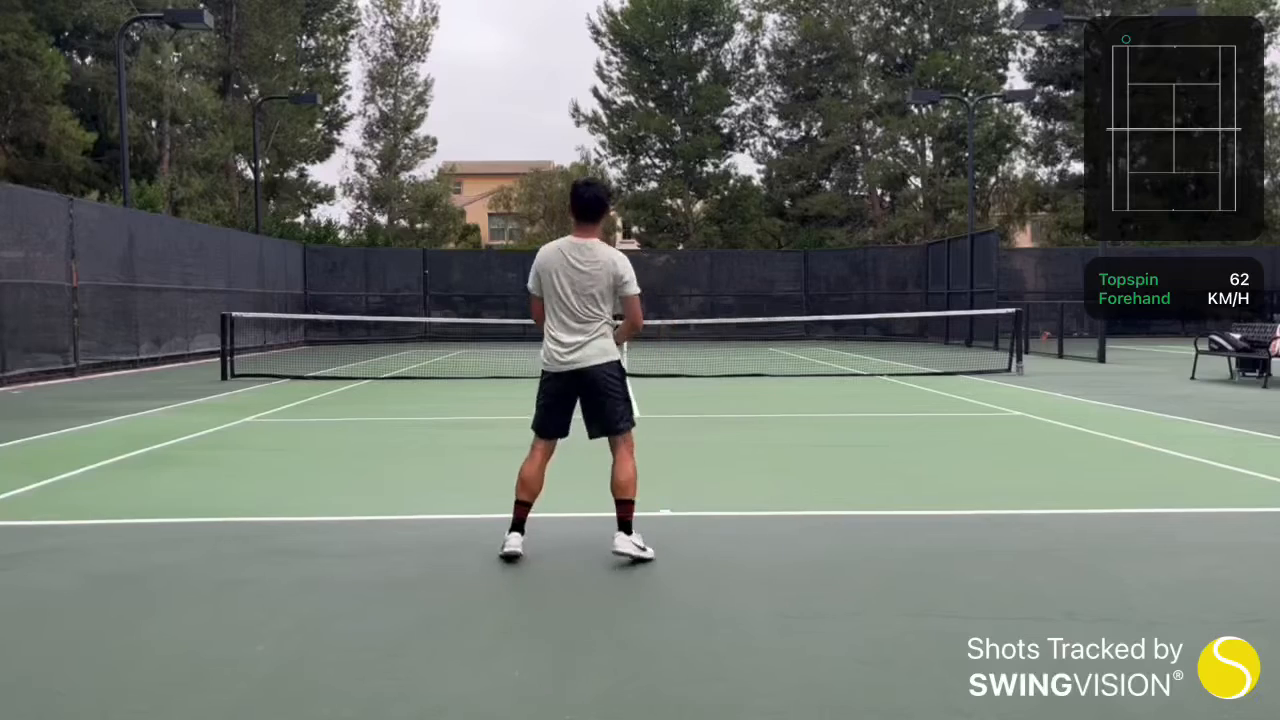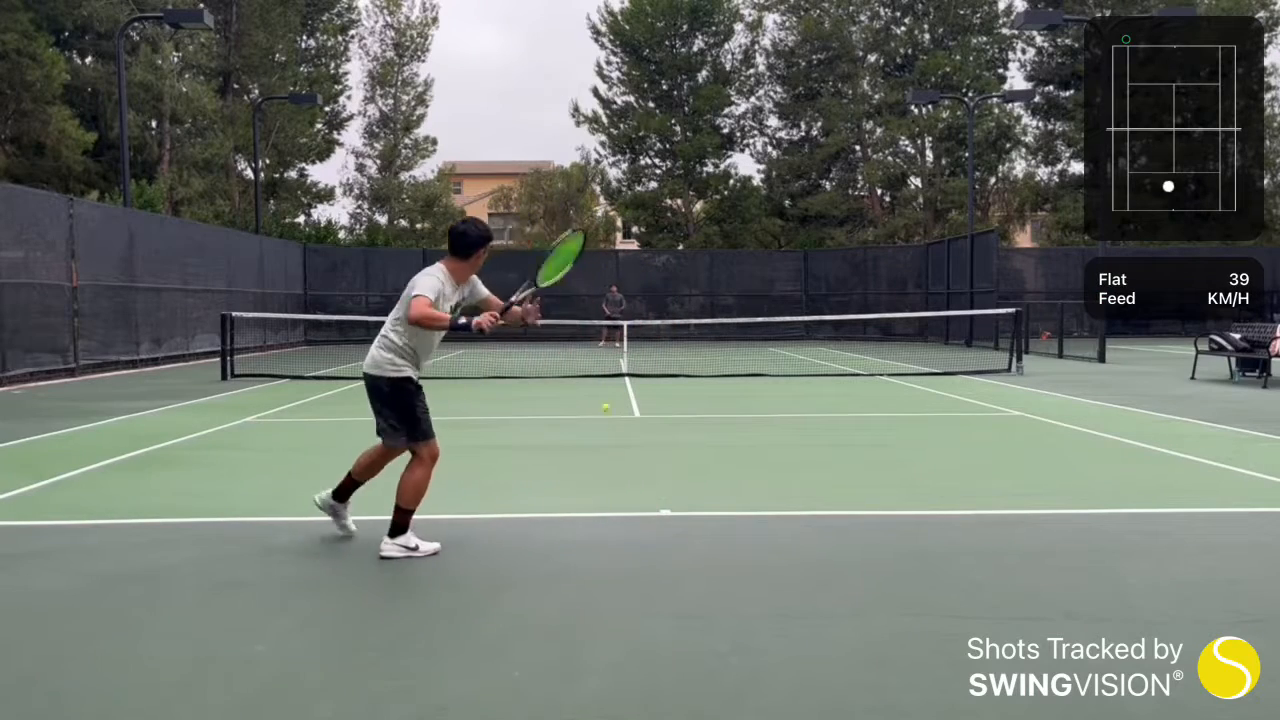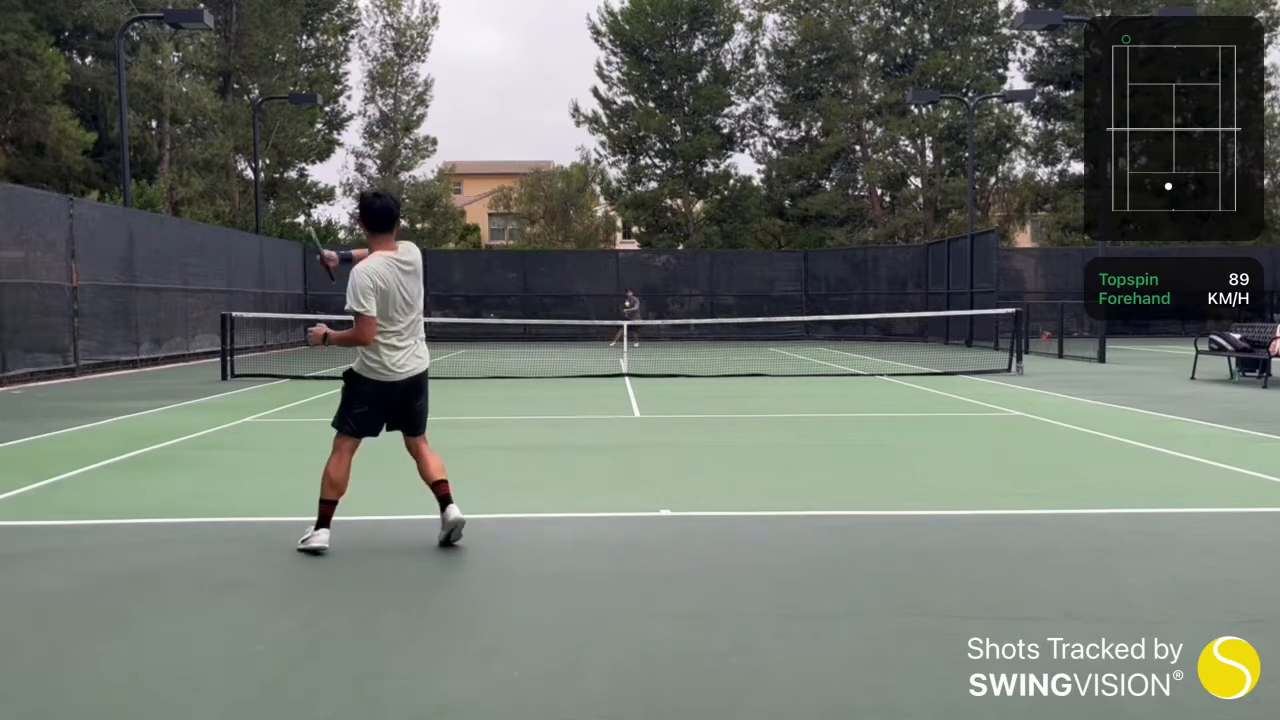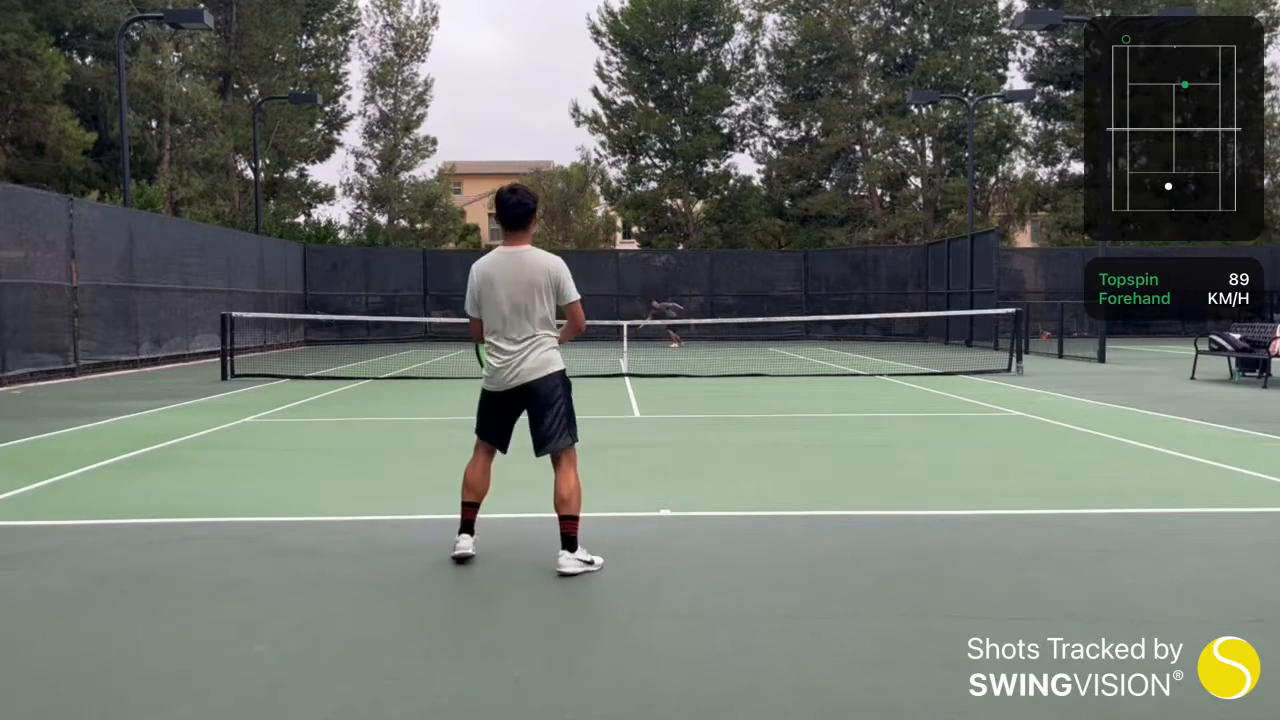
dt=1s
person 1, frame 1
left shoulder: (545, 255)
right shoulder: (616, 260)
left elbow: (538, 314)
right elbow: (635, 321)
left hip: (556, 365)
right hip: (601, 363)
left knee: (540, 448)
right knee: (623, 447)
left ankle: (515, 534)
right ankle: (626, 534)
person 1, frame 2
left shoulder: (464, 281)
right shoulder: (432, 280)
left elbow: (496, 308)
right elbow: (416, 315)
left wrist: (518, 314)
right wrist: (467, 323)
left hip: (394, 371)
right hip: (390, 373)
left knee: (394, 445)
right knee: (426, 453)
left ankle: (335, 498)
right ankle: (397, 537)
person 1, frame 3
left shoulder: (364, 273)
right shoulder: (412, 253)
left elbow: (365, 336)
left wrist: (326, 336)
right wrist: (341, 256)
left hip: (376, 374)
right hip: (416, 369)
left knee: (343, 447)
right knee: (418, 444)
left ankle: (321, 529)
right ankle: (449, 509)
person 1, frame 4
left shoulder: (479, 269)
right shoulder: (552, 265)
left elbow: (477, 332)
right elbow: (578, 324)
left hip: (499, 377)
right hip: (545, 374)
left knee: (483, 452)
right knee: (565, 460)
left ankle: (465, 536)
right ankle: (570, 551)
